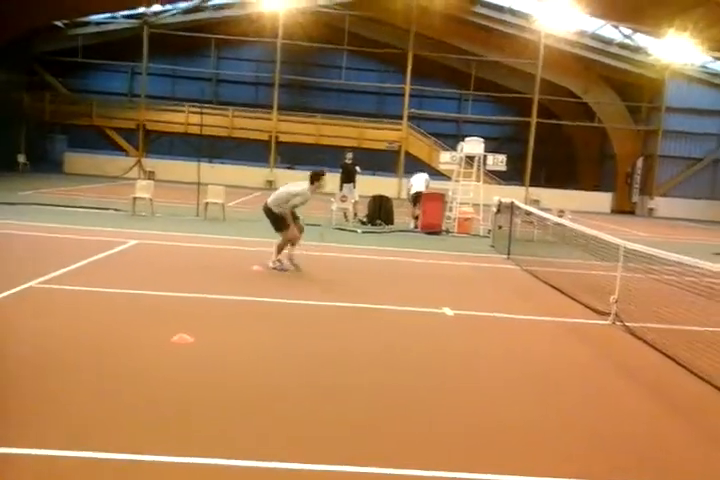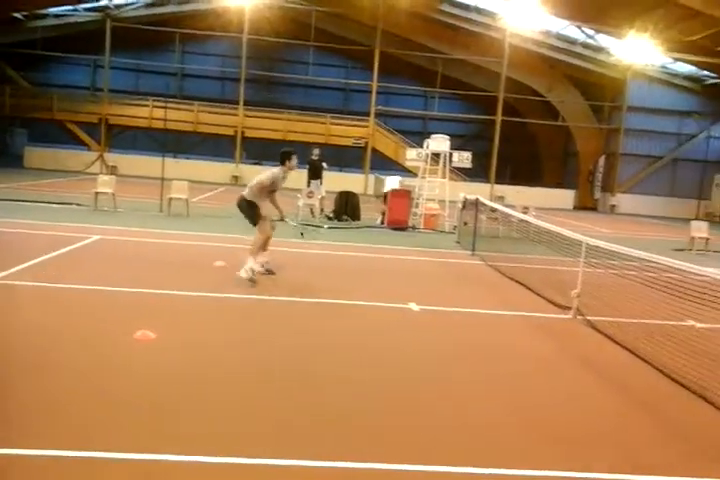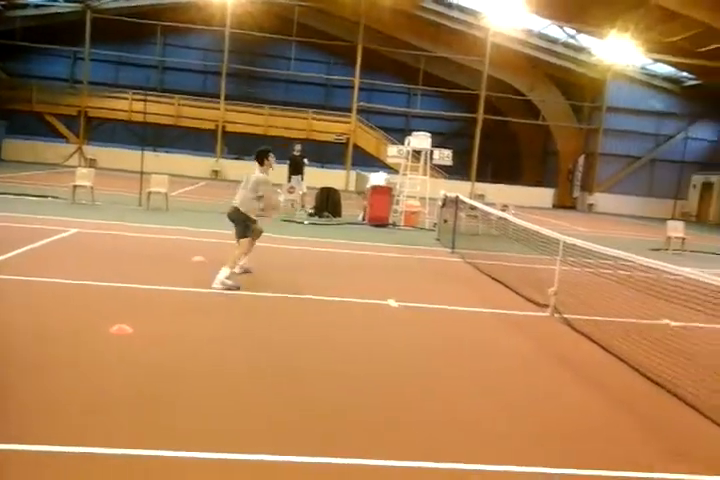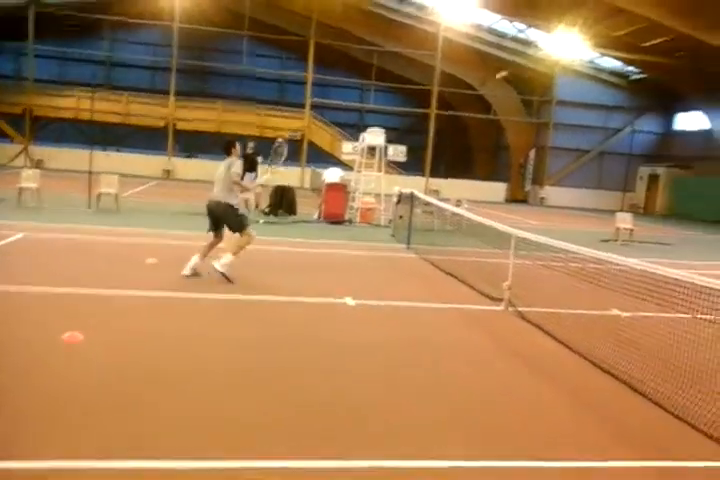
dt=0.3s
person 1, frame 1
left shoulder: (306, 186)
right shoulder: (305, 194)
right elbow: (287, 209)
right wrist: (291, 227)
left hip: (280, 206)
right hip: (273, 208)
left knee: (300, 228)
right knee: (289, 236)
left ankle: (290, 254)
right ankle: (275, 260)
person 1, frame 2
left shoulder: (281, 175)
right shoulder: (276, 174)
left elbow: (271, 194)
right elbow: (254, 188)
left wrist: (280, 210)
right wrist: (262, 206)
left hip: (252, 201)
right hip: (247, 201)
left knee: (270, 227)
right knee: (266, 232)
left ankle: (262, 263)
right ankle: (248, 267)
person 1, frame 3
left shoulder: (256, 175)
right shoulder: (264, 179)
right elbow: (272, 205)
left wrist: (261, 207)
right wrist: (276, 202)
left hip: (237, 210)
right hip: (242, 214)
left knee: (258, 231)
right knee: (244, 246)
left ankle: (241, 265)
right ankle: (221, 279)
person 1, frame 4
left shoulder: (224, 165)
right shoulder: (236, 162)
right elbow: (234, 179)
left wrist: (245, 187)
right wrist: (247, 186)
left hip: (212, 204)
right hip: (226, 206)
left knee: (216, 238)
right knee: (248, 236)
left ankle: (190, 268)
right ankle: (222, 264)
